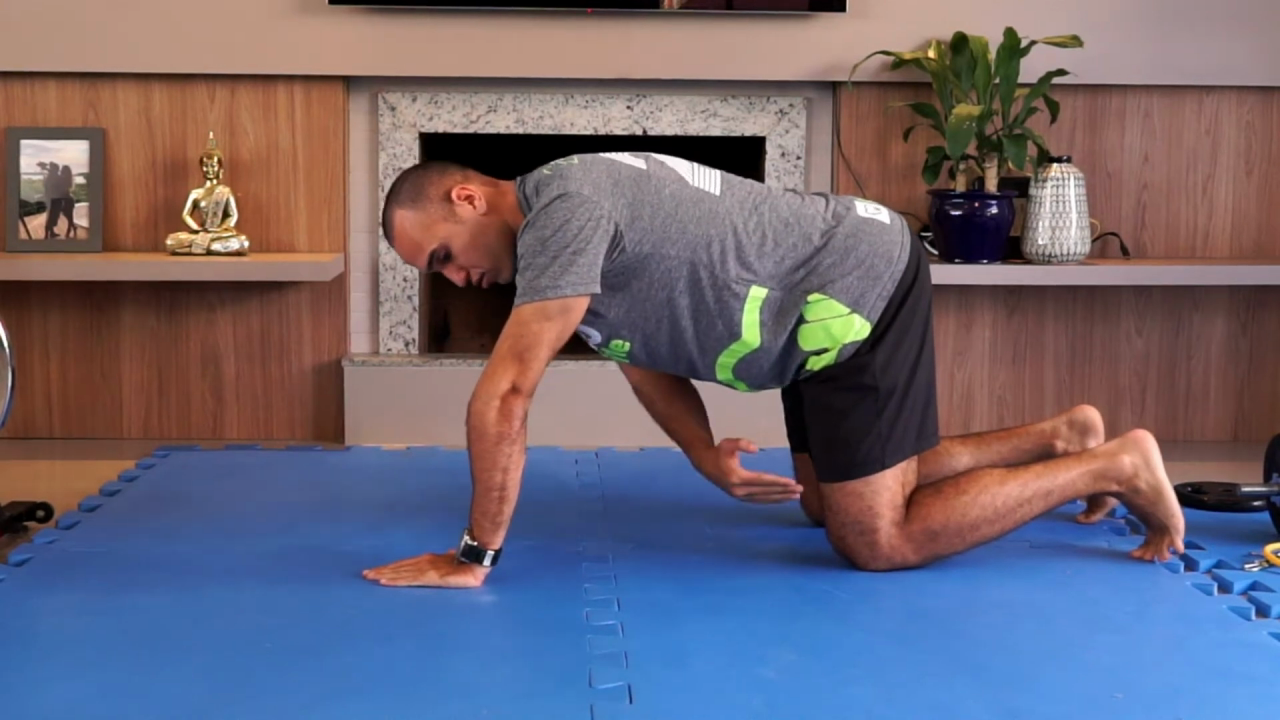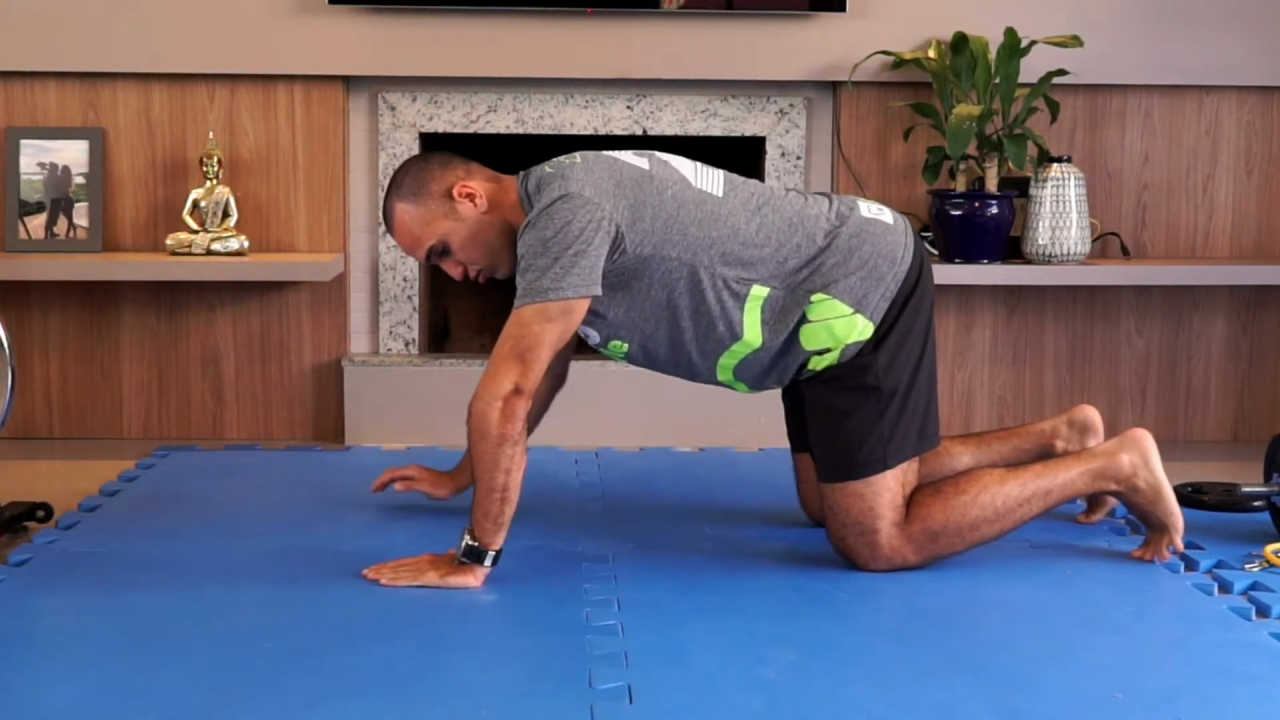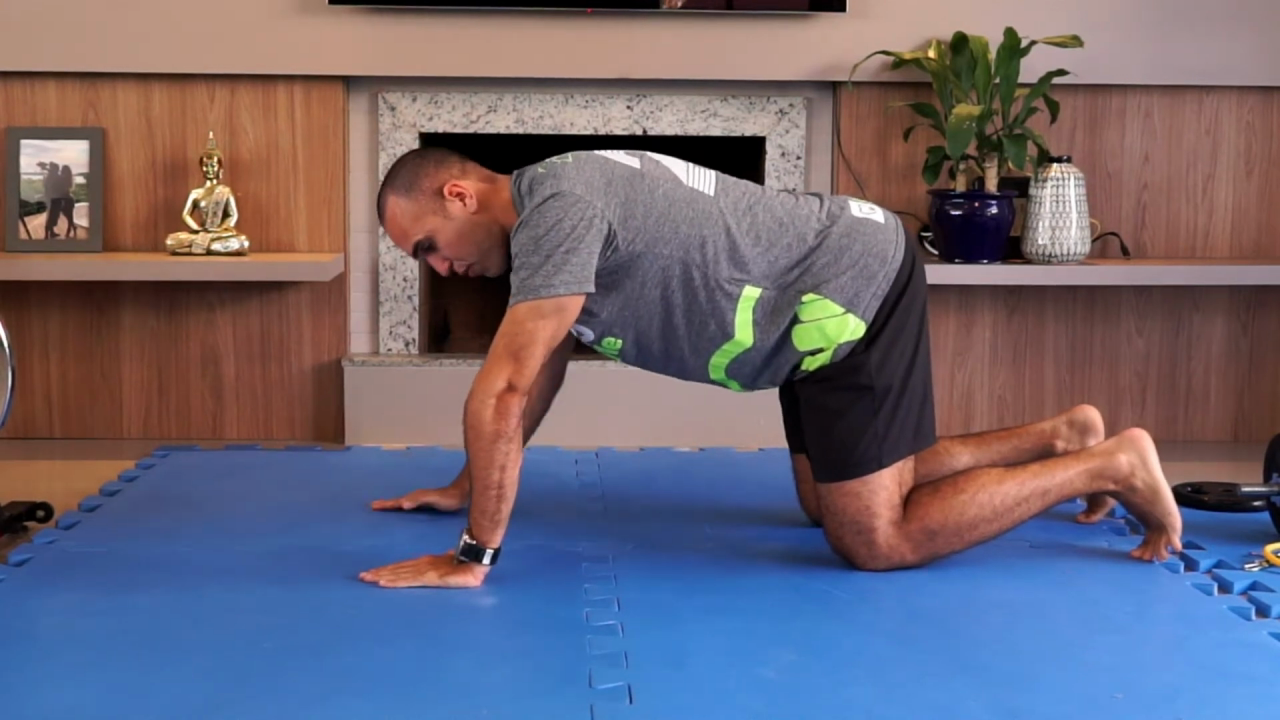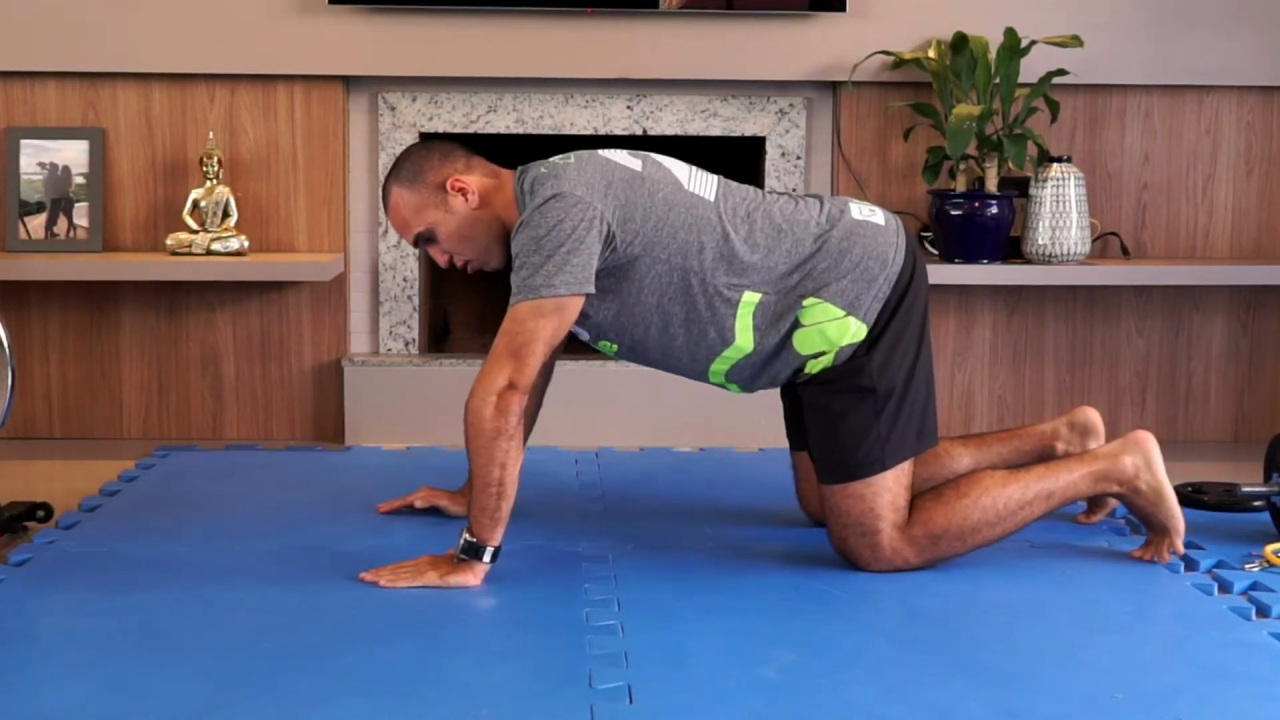
dt=0.4s
person 1, frame 1
left shoulder: (562, 209)
right shoulder: (560, 224)
left elbow: (503, 395)
right elbow: (648, 353)
left wrist: (474, 555)
right wrist: (710, 459)
left hip: (857, 284)
right hip: (841, 281)
left knee: (877, 539)
right knee: (830, 501)
left ankle: (1114, 465)
right ankle: (1059, 437)
person 1, frame 2
left shoulder: (563, 209)
right shoulder: (558, 214)
left elbow: (505, 392)
right elbow: (543, 377)
left wrist: (475, 553)
right wrist: (460, 475)
left hip: (860, 284)
right hip: (843, 279)
left knee: (877, 539)
right knee: (830, 501)
left ankle: (1112, 464)
right ankle: (1060, 437)
person 1, frame 3
left shoulder: (556, 207)
right shoulder: (548, 213)
left elbow: (502, 389)
right elbow: (538, 377)
left wrist: (474, 553)
right wrist: (465, 488)
left hip: (851, 285)
right hip: (838, 280)
left knee: (875, 538)
right knee: (835, 498)
left ankle: (1110, 464)
right ankle: (1059, 437)
person 1, frame 4
left shoulder: (557, 208)
right shoulder: (551, 208)
left elbow: (502, 389)
right elbow: (530, 380)
left wrist: (474, 552)
right wrist: (472, 492)
left hip: (852, 288)
right hip: (839, 280)
left knee: (880, 540)
right knee: (829, 501)
left ankle: (1115, 468)
right ankle: (1059, 439)
